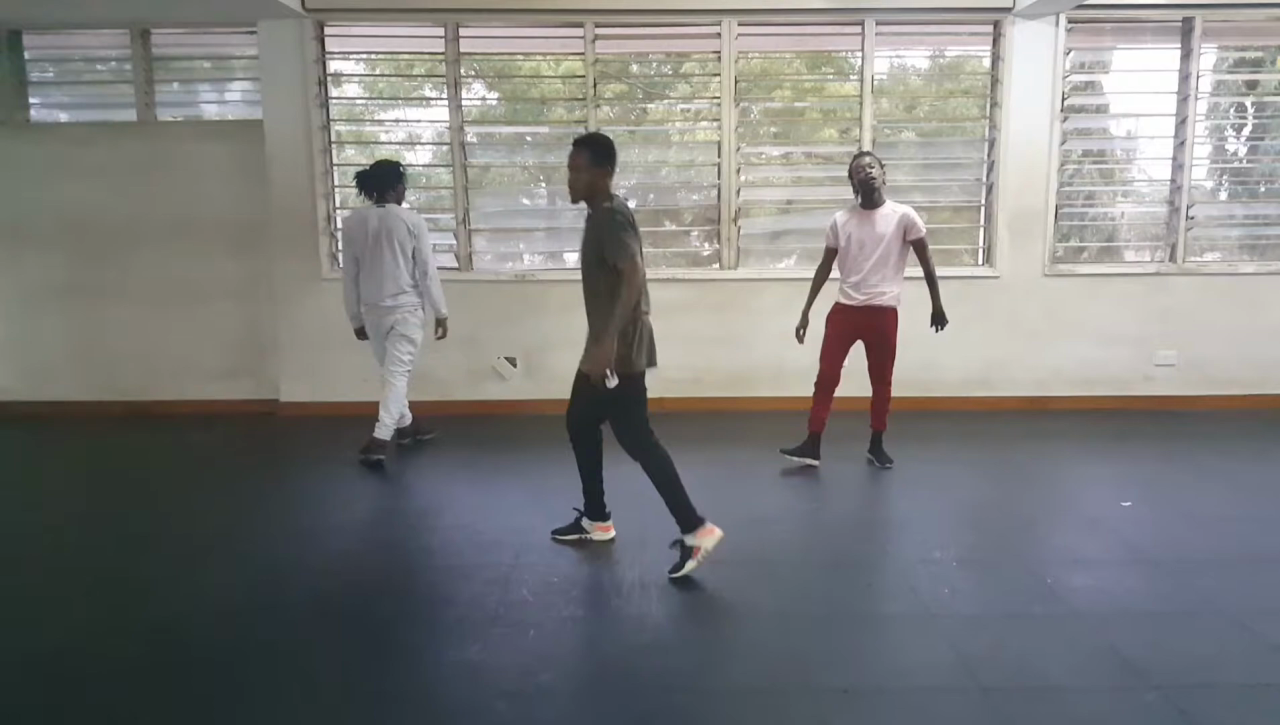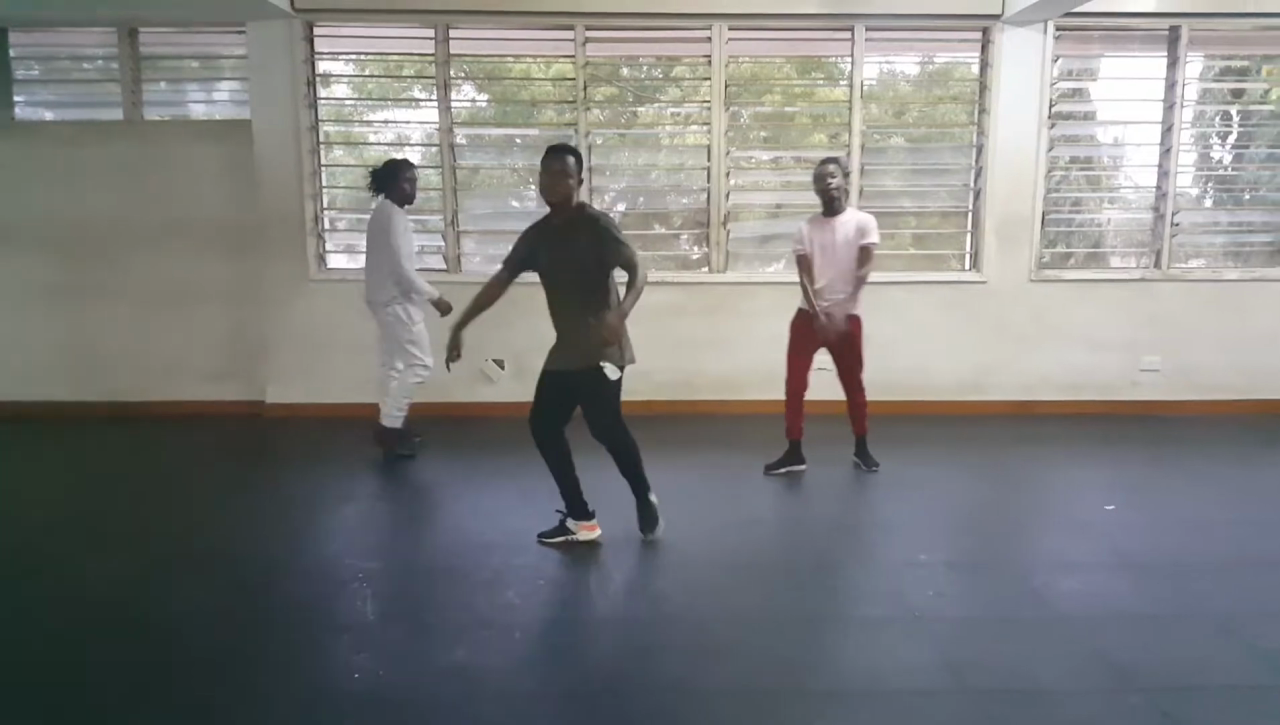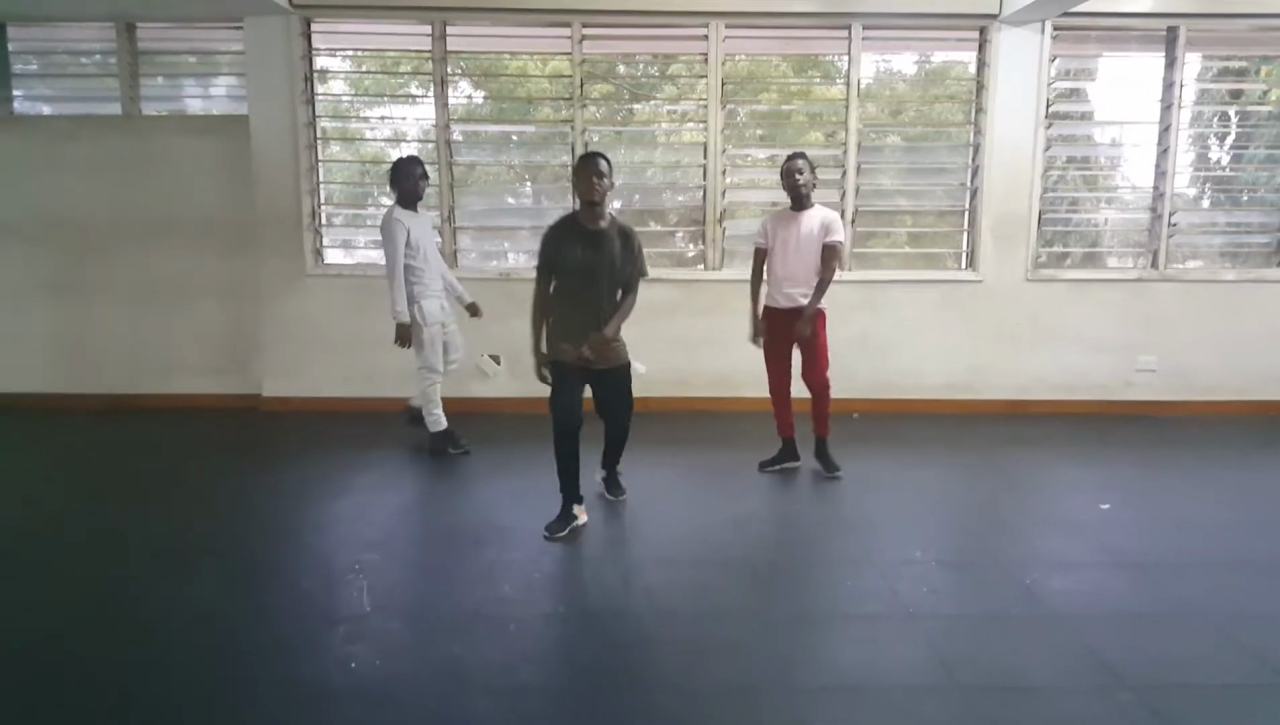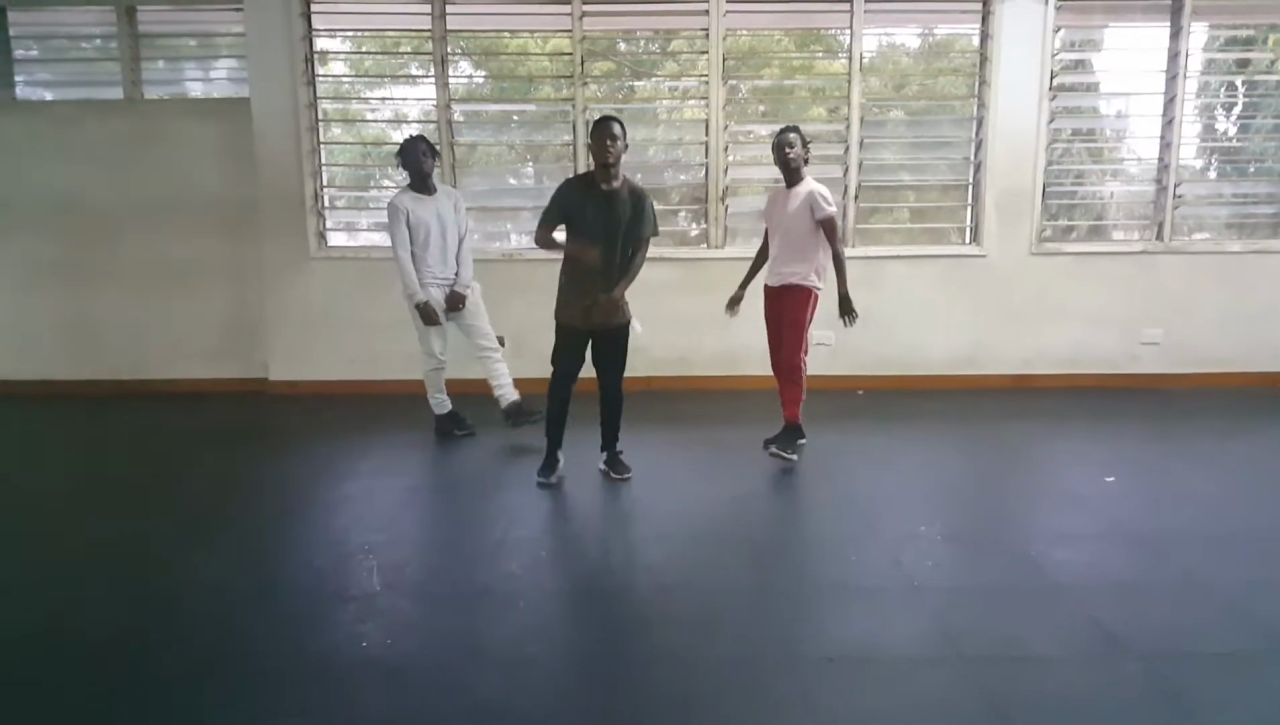
dt=0.4s
person 1, frame 1
left shoulder: (611, 218)
right shoulder: (601, 217)
left elbow: (634, 277)
left wrist: (608, 343)
left hip: (618, 348)
right hip: (606, 345)
left knee: (635, 437)
right knee: (580, 424)
left ankle: (694, 529)
right ankle: (595, 518)
person 1, frame 2
left shoulder: (597, 225)
right shoulder: (536, 235)
left elbow: (637, 272)
right elbow: (501, 281)
left wrist: (621, 311)
right wrist: (460, 327)
left hip: (602, 348)
right hip: (565, 350)
left knee: (606, 426)
right knee: (543, 426)
left ankle: (644, 498)
right ankle: (581, 517)
person 1, frame 3
left shoulder: (626, 237)
right shoulder: (558, 234)
left elbow: (630, 292)
right elbow: (541, 292)
left wrist: (610, 331)
right wrist: (537, 348)
left hip: (608, 345)
right hip: (564, 347)
left knee: (620, 419)
right knee: (566, 421)
left ankle: (610, 471)
right ankle: (572, 504)
person 1, frame 4
left shoulder: (637, 197)
right shoulder: (571, 189)
left elbow: (640, 250)
right elbow: (541, 237)
left wrist: (618, 292)
right wrist: (570, 247)
left hip: (613, 307)
right hip: (572, 304)
left knee: (611, 382)
right knee: (562, 378)
left ankle: (610, 451)
right ankle: (553, 454)
person 2, frame 1
left shoulder: (904, 216)
right shoulder: (841, 220)
left elbow: (925, 262)
right elbow: (825, 266)
left wrist: (937, 305)
right wrist: (806, 311)
left hip: (883, 311)
right hip: (846, 309)
left knee: (881, 381)
right knee: (826, 375)
left ankle: (876, 445)
right ankle: (812, 445)
person 2, frame 2
left shoulder: (863, 222)
right shoulder: (806, 227)
left elbow: (862, 270)
right elbow: (806, 277)
left wrist: (843, 310)
right wrist: (818, 312)
left hip: (845, 316)
right hip: (808, 315)
left knee: (853, 385)
right knee: (794, 384)
left ankle: (861, 448)
right ankle: (794, 453)
person 2, frame 3
left shoulder: (828, 219)
right shoulder: (771, 222)
left elbow: (828, 270)
right elbow: (758, 270)
left wrist: (808, 315)
right wrist: (755, 315)
left hip: (810, 311)
right hip: (773, 311)
left knee: (817, 380)
right knee: (778, 384)
left ankle: (822, 447)
right ankle: (788, 448)
person 2, frame 4
left shoulder: (816, 193)
right shoulder: (774, 197)
left elbow: (834, 245)
left wrist: (843, 293)
right wrist: (742, 287)
left hip: (802, 287)
right hip: (772, 287)
left knee: (792, 358)
right knee: (778, 360)
left ankle: (794, 435)
right ankle: (792, 425)
person 3, frame 1
left shoulder: (352, 222)
right shoulder: (413, 221)
left elbow: (350, 275)
right elbow: (427, 272)
left wrist: (356, 319)
right wrist: (440, 313)
left hip: (372, 310)
right hip: (406, 309)
left knee: (390, 369)
right knee: (397, 372)
left ankle: (404, 424)
right ankle: (379, 440)
person 3, frame 2
left shoulder: (386, 213)
right shoulder: (392, 215)
right elbow: (401, 266)
right wrist: (434, 296)
left hip: (384, 301)
right hip: (396, 302)
left knee: (392, 365)
right knee: (420, 363)
left ankle: (391, 426)
right ankle: (390, 426)
person 3, frame 3
left shoulder: (423, 217)
right shoulder: (395, 219)
right elbow: (395, 272)
left wrist: (464, 297)
right wrist: (401, 319)
left hip: (440, 299)
right hip: (421, 303)
left knee: (450, 357)
right knee: (432, 368)
left ankle: (419, 406)
right ankle: (438, 432)
person 3, frame 4
left shoulder: (453, 197)
right shoulder: (399, 205)
left elbow: (464, 243)
right elbow: (403, 255)
left wrist: (462, 284)
right wrist: (418, 299)
left hip: (461, 288)
right hip: (428, 291)
left knee: (487, 343)
right knee: (435, 357)
left ankle: (511, 404)
right ankle: (443, 416)
